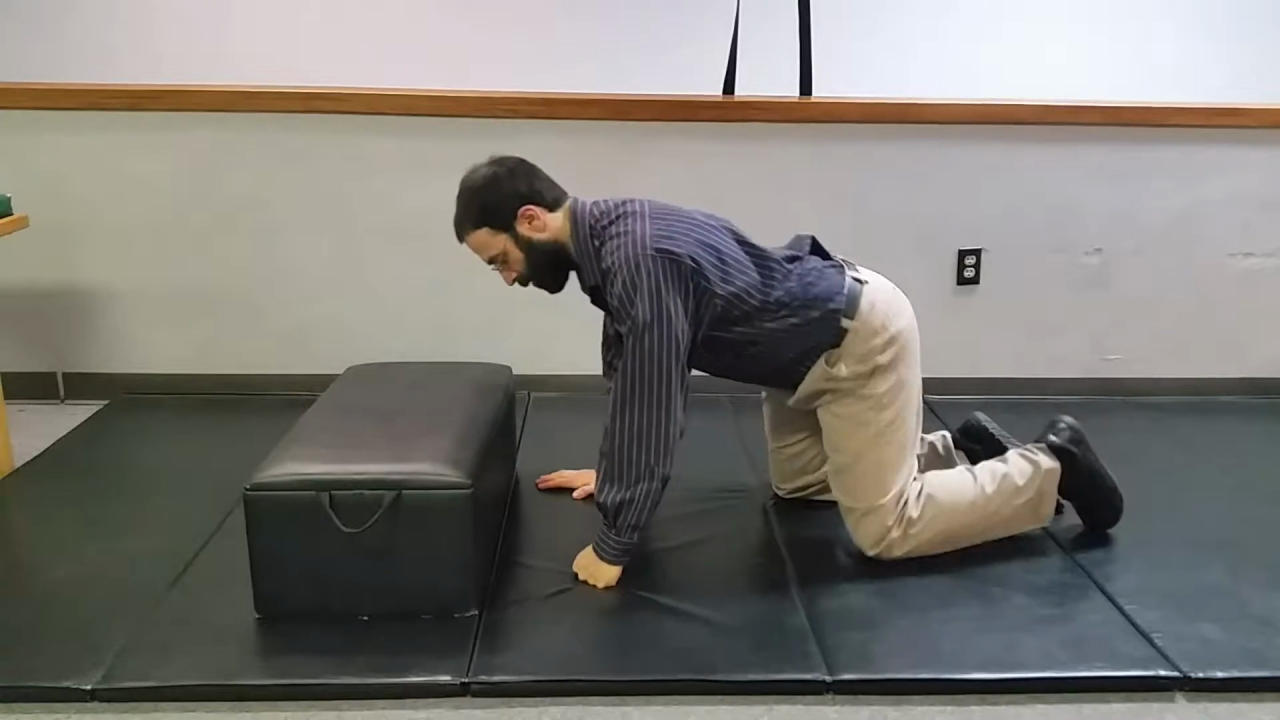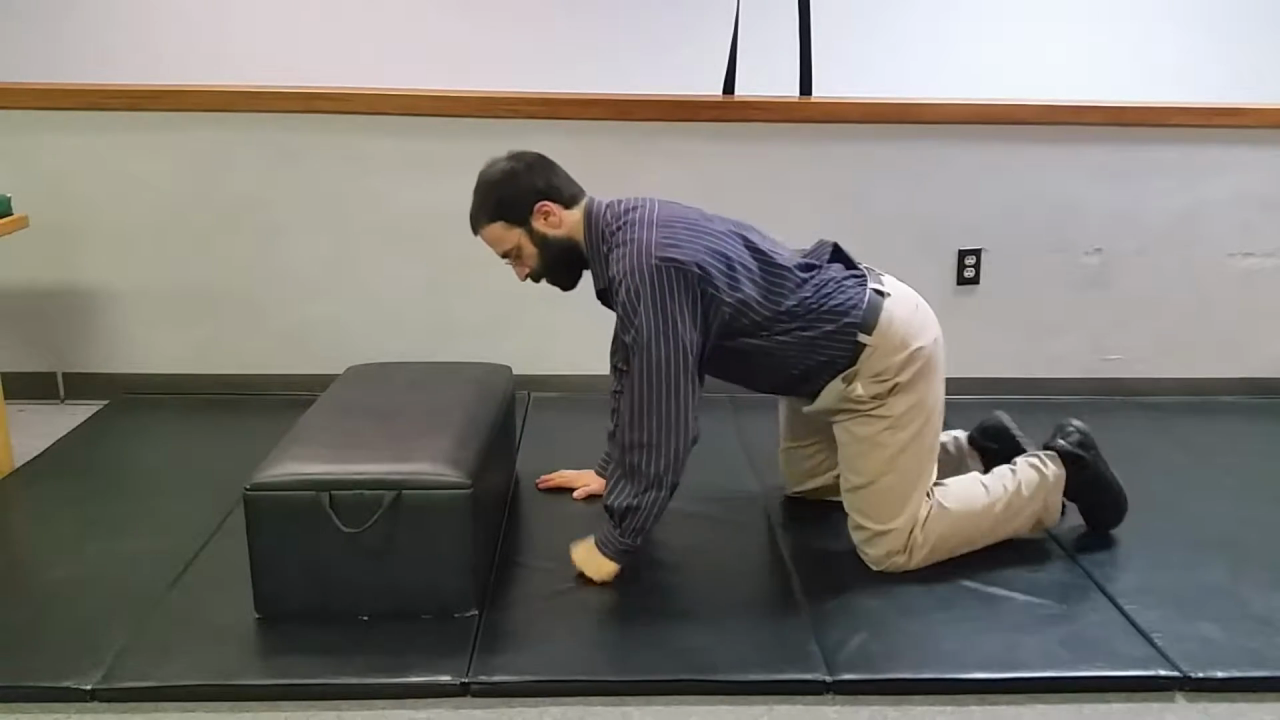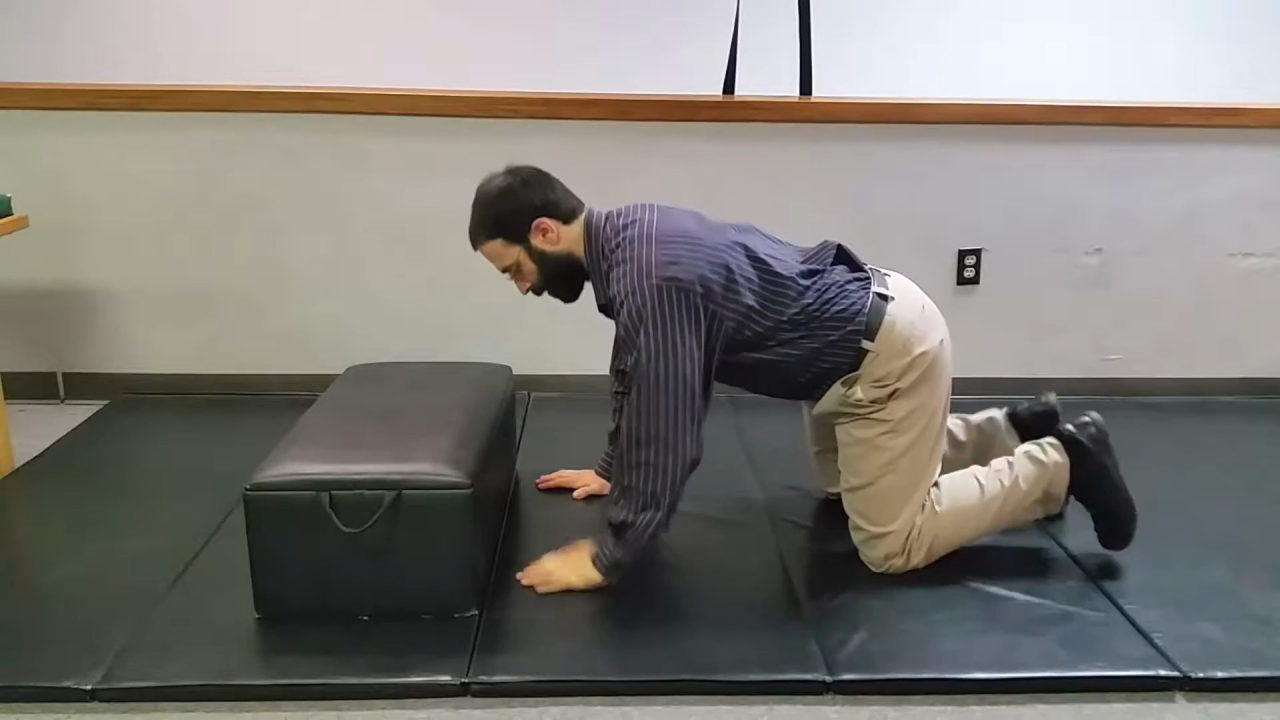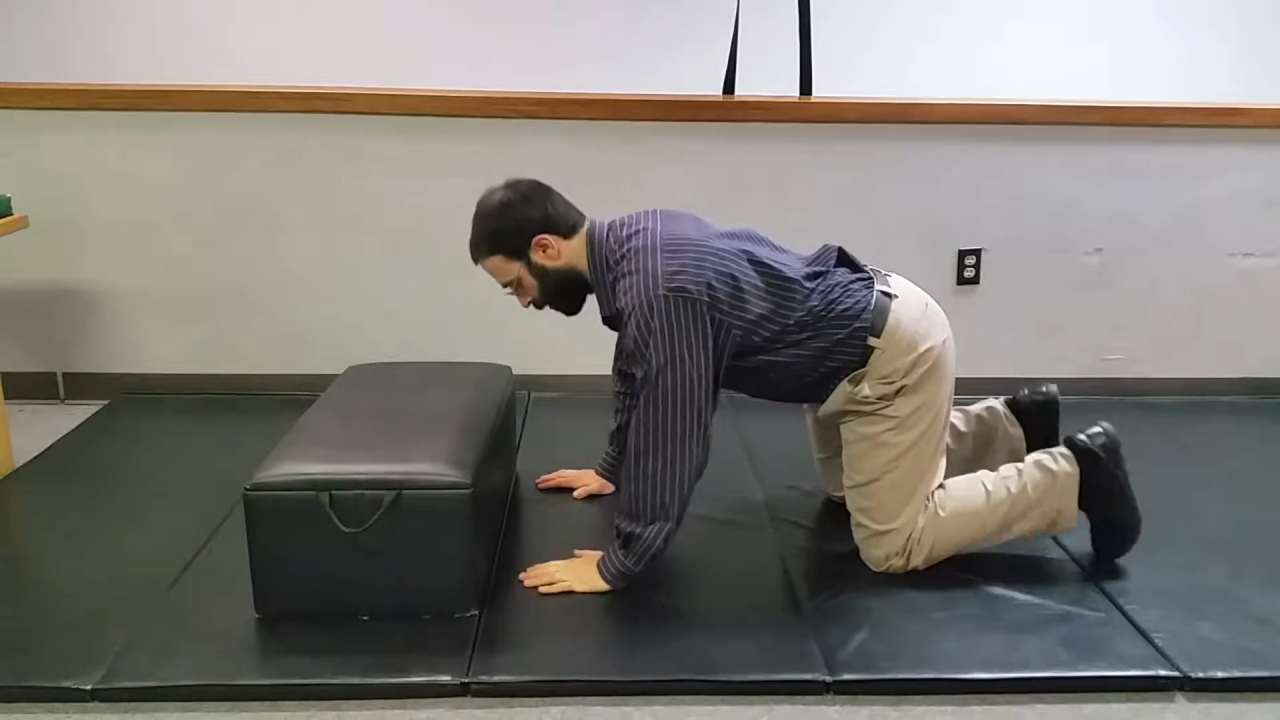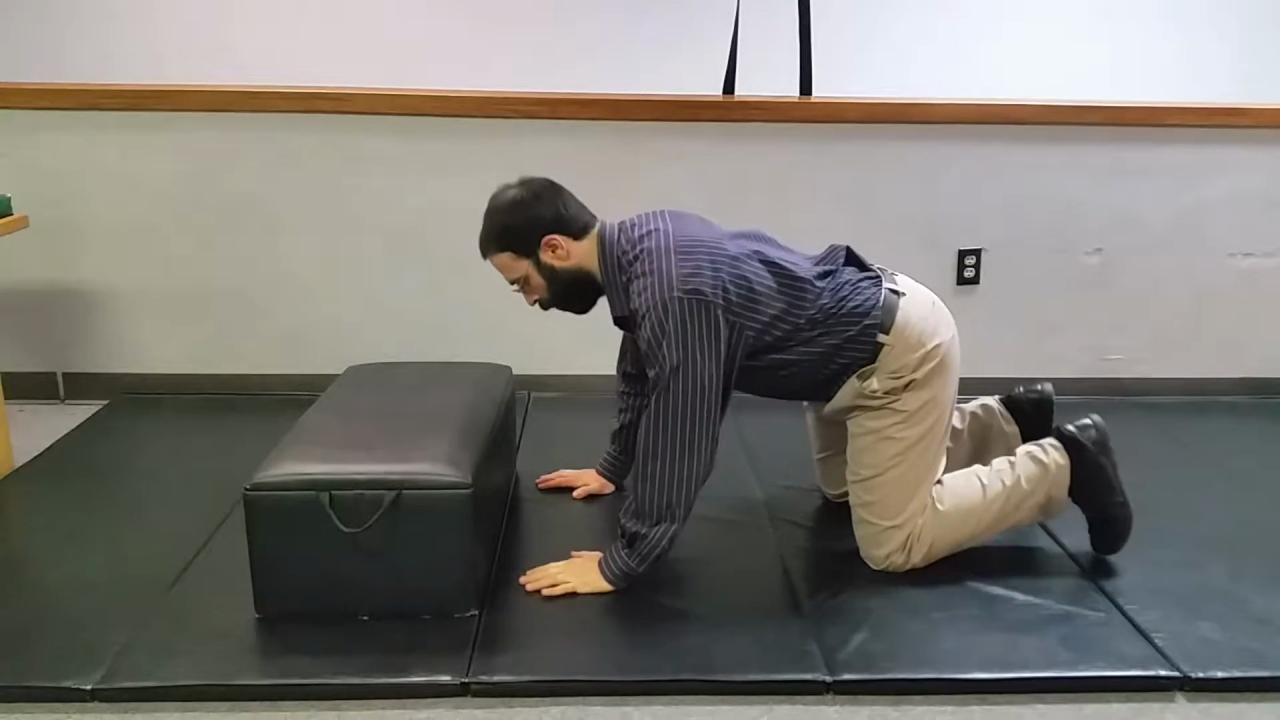
dt=0.2s
person 1, frame 1
left shoulder: (638, 256)
right shoulder: (610, 235)
left elbow: (651, 405)
right elbow: (626, 375)
left wrist: (613, 546)
right wrist: (609, 472)
left hip: (860, 337)
right hip: (813, 342)
left knee: (886, 527)
right knee: (798, 484)
left ankle: (1051, 465)
right ankle: (961, 450)
person 1, frame 2
left shoulder: (648, 264)
right shoulder: (627, 230)
left elbow: (665, 418)
right elbow: (635, 375)
left wrist: (614, 545)
right wrist: (611, 471)
left hip: (883, 349)
right hip: (846, 332)
left knee: (892, 544)
right knee: (807, 483)
left ankle: (1057, 470)
right ankle: (976, 452)
person 1, frame 3
left shoulder: (649, 280)
right shoulder: (629, 232)
left elbow: (666, 439)
right elbow: (636, 376)
left wrist: (604, 558)
right wrist: (611, 471)
left hip: (888, 351)
right hip: (870, 315)
left knee: (891, 543)
right knee: (848, 479)
left ankle: (1060, 464)
right ankle: (1019, 435)
person 1, frame 4
left shoulder: (658, 292)
right shoulder: (630, 240)
left elbow: (672, 440)
right elbow: (637, 379)
left wrist: (615, 568)
right wrist: (610, 471)
left hip: (893, 350)
right hip: (869, 320)
left knee: (894, 545)
right knee: (851, 485)
left ankle: (1071, 472)
right ankle: (1017, 423)
person 1, frame 5
left shoulder: (672, 293)
right shoulder: (638, 242)
left elbow: (680, 439)
right elbow: (642, 379)
left wrist: (616, 567)
right wrist: (612, 471)
left hip: (900, 348)
right hip: (868, 327)
left knee: (893, 543)
right knee: (845, 486)
left ankle: (1063, 462)
right ankle: (1009, 421)
